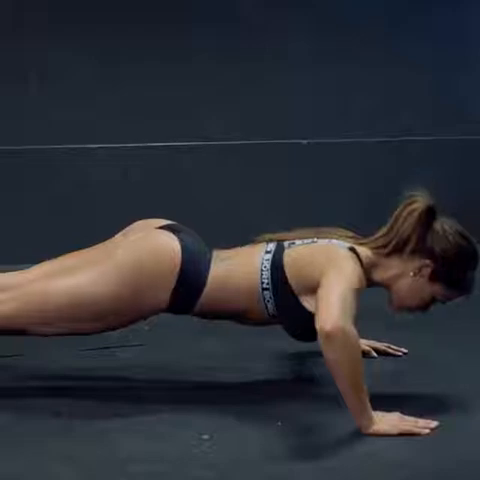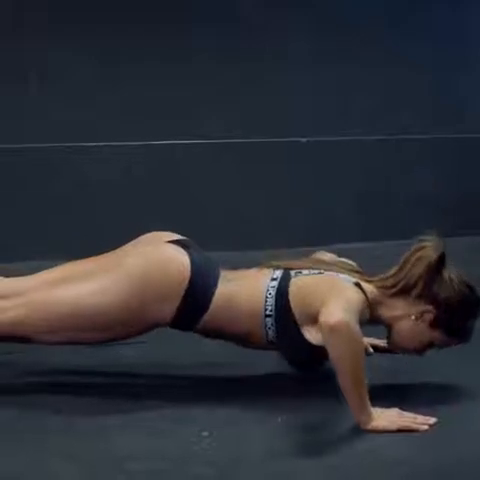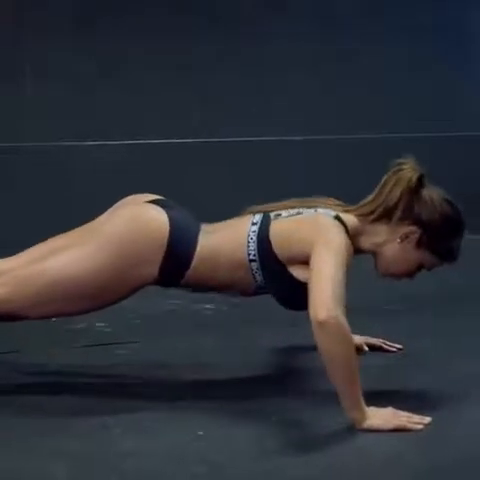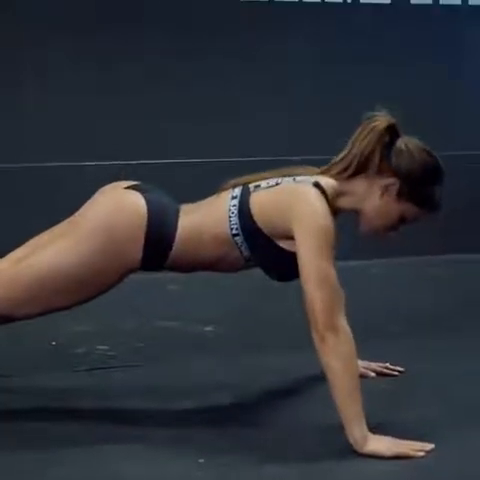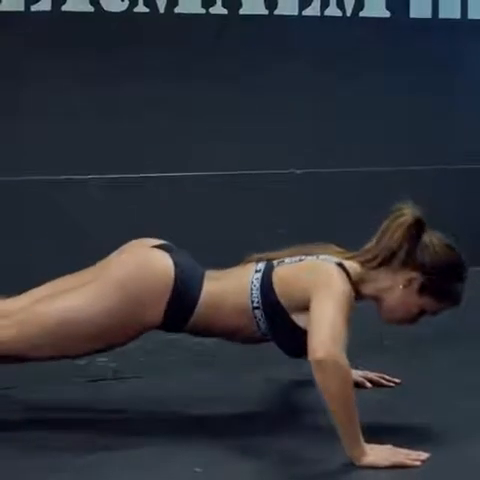
dt=1s
person 1, frame 1
left shoulder: (351, 248)
right shoulder: (348, 266)
right elbow: (331, 329)
left wrist: (348, 339)
right wrist: (368, 420)
left hip: (163, 243)
right hip: (160, 272)
person 1, frame 2
left shoulder: (355, 278)
right shoulder: (353, 298)
right elbow: (334, 323)
left wrist: (348, 341)
right wrist: (366, 415)
left hip: (170, 254)
right hip: (167, 285)
person 1, frame 3
left shoulder: (339, 220)
right shoulder: (335, 239)
right elbow: (324, 317)
left wrist: (340, 337)
right wrist: (360, 414)
left hip: (153, 220)
right hip: (148, 244)
person 1, frame 4
left shoulder: (317, 190)
right shoulder: (312, 210)
right elbow: (327, 326)
left wrist: (343, 360)
right wrist: (362, 438)
left hip: (134, 210)
right hip: (127, 229)
person 1, frame 5
left shoulder: (340, 267)
right shoulder: (336, 283)
right elbow: (323, 358)
left wrist: (340, 374)
right wrist: (360, 452)
left hip: (156, 265)
right hip: (151, 288)
